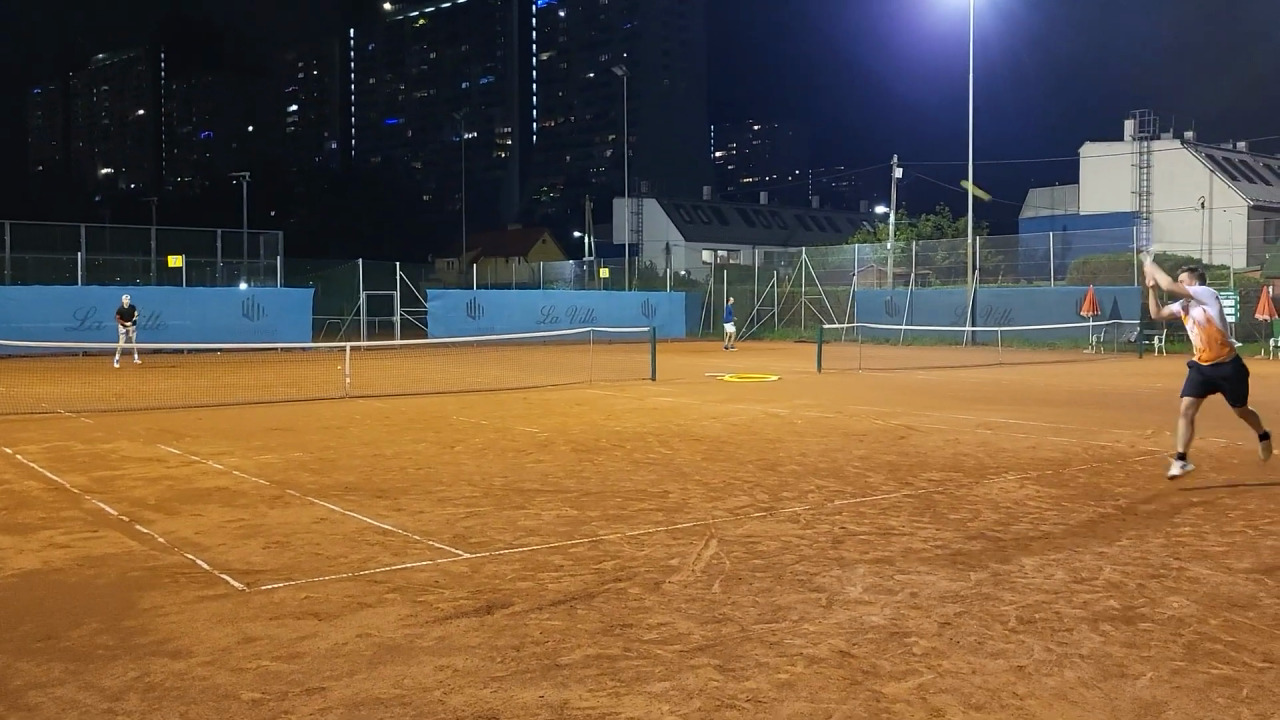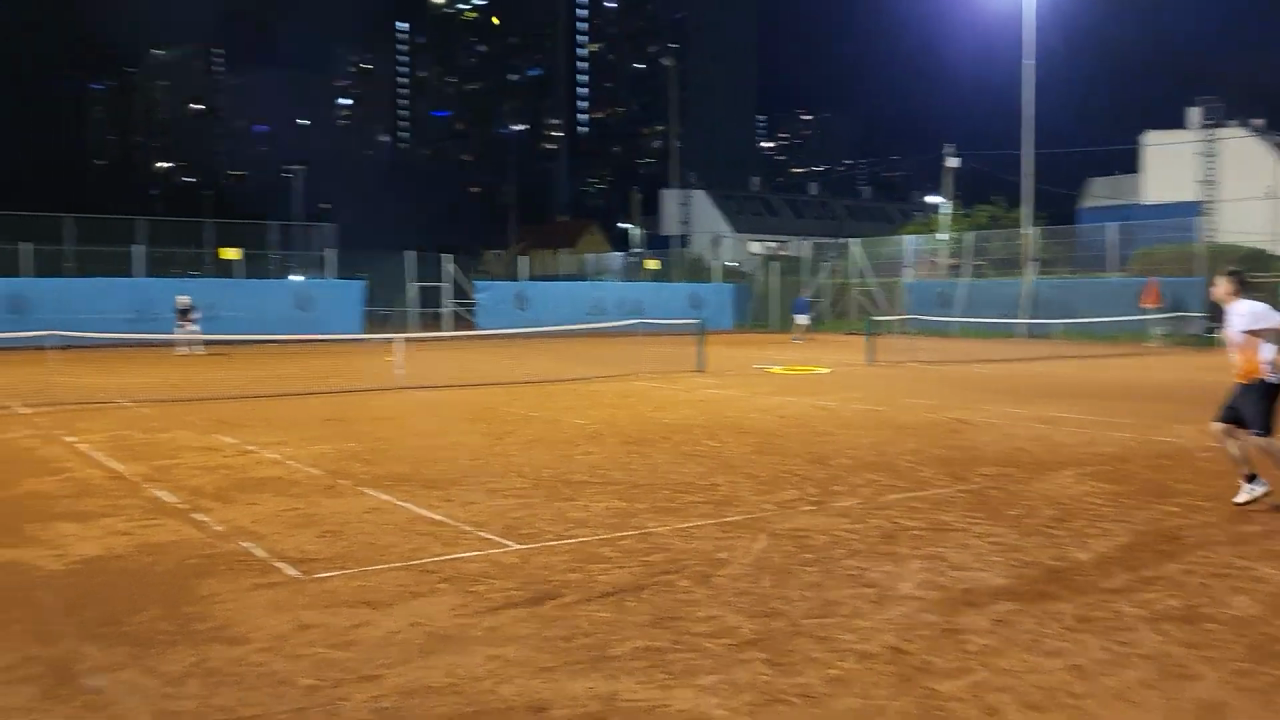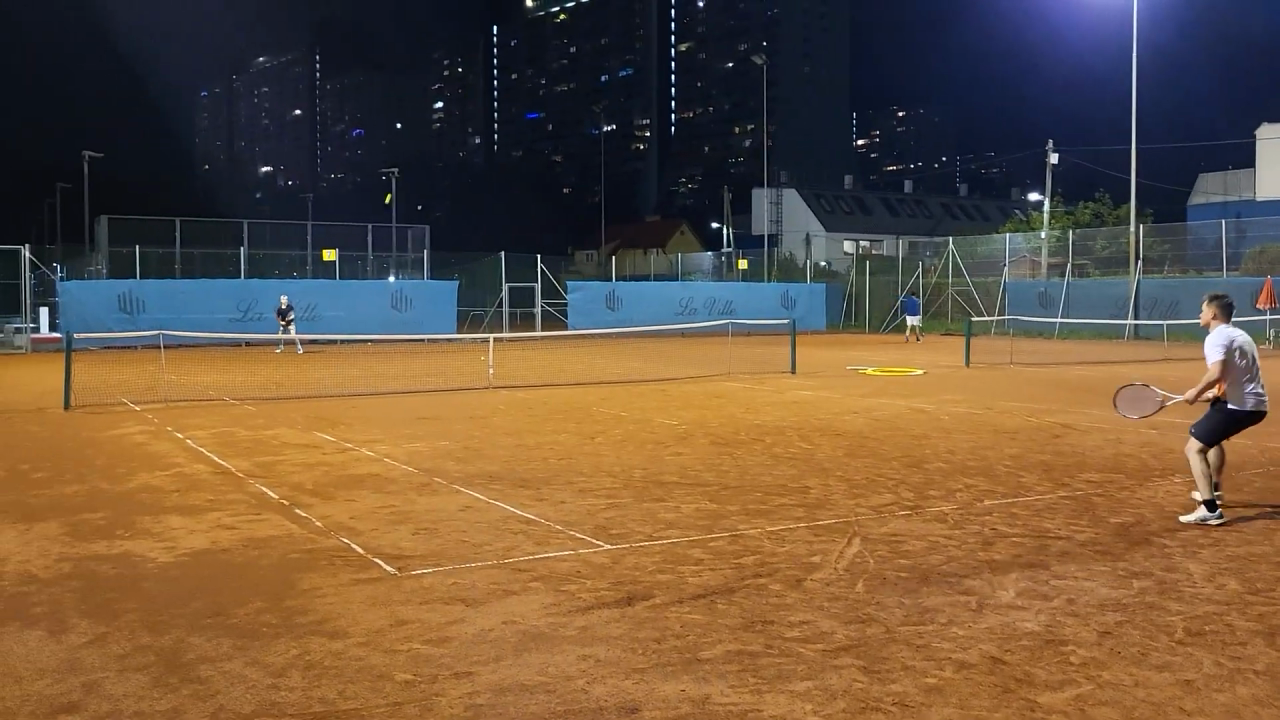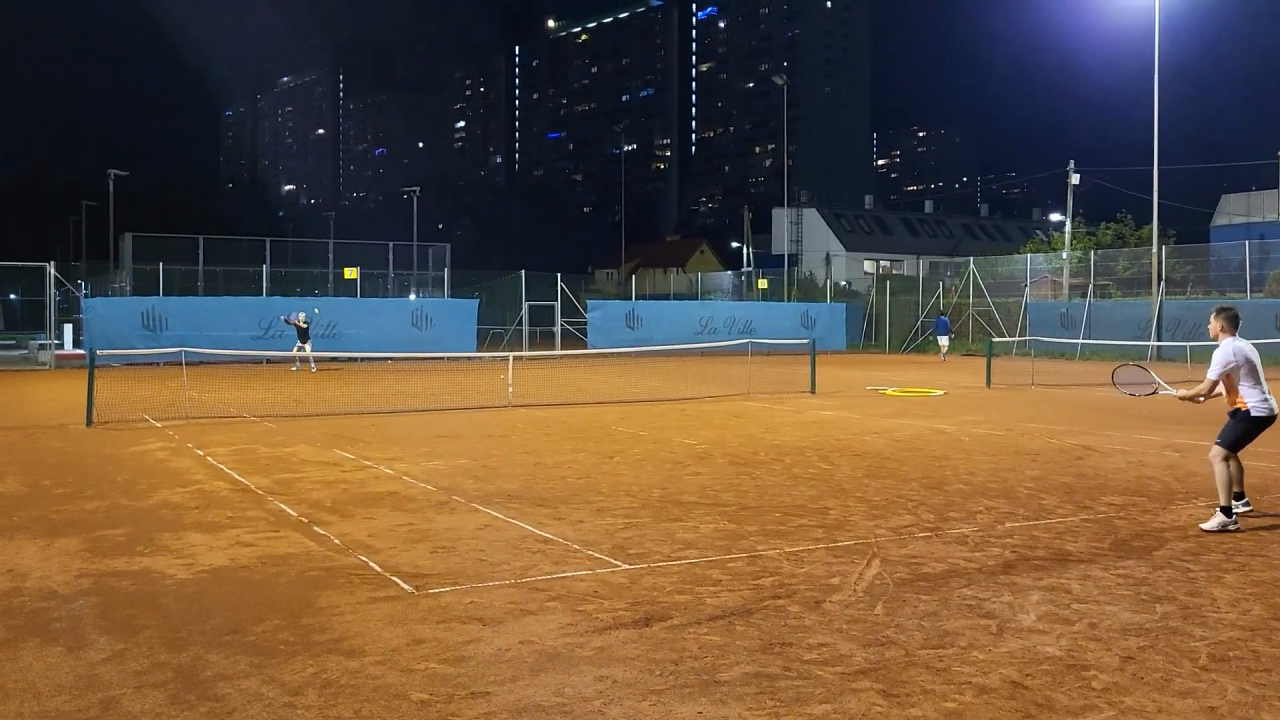
dt=0.7s
person 1, frame 1
left shoulder: (1206, 293)
right shoulder: (1184, 304)
left elbow: (1170, 286)
right elbow: (1157, 314)
left wrist: (1153, 271)
right wrist: (1151, 287)
left hip: (1228, 364)
right hip: (1201, 365)
left knee: (1240, 410)
right knee: (1186, 409)
left ankle: (1263, 436)
right ankle: (1181, 460)
person 1, frame 2
left shoulder: (1250, 310)
right shoulder: (1233, 315)
left hip: (1260, 383)
right hip: (1246, 384)
left knee: (1259, 439)
right knee: (1221, 429)
right ankle: (1251, 482)
person 1, frame 3
left shoulder: (1216, 339)
right shoulder: (1241, 336)
left elbow: (1215, 374)
left wrist: (1196, 392)
right wrist: (1214, 393)
left hip: (1234, 405)
right hip: (1257, 406)
left knee: (1194, 448)
right knee: (1213, 439)
left ankle: (1209, 509)
right ankle: (1212, 489)
person 1, frame 4
left shoulder: (1225, 350)
right shoulder: (1241, 346)
left elbow: (1207, 388)
left wrist: (1188, 394)
right wrist: (1202, 396)
left hip: (1252, 412)
right hip: (1261, 411)
left knee: (1217, 456)
right knee: (1229, 451)
left ankle: (1225, 515)
right ankle: (1239, 500)
